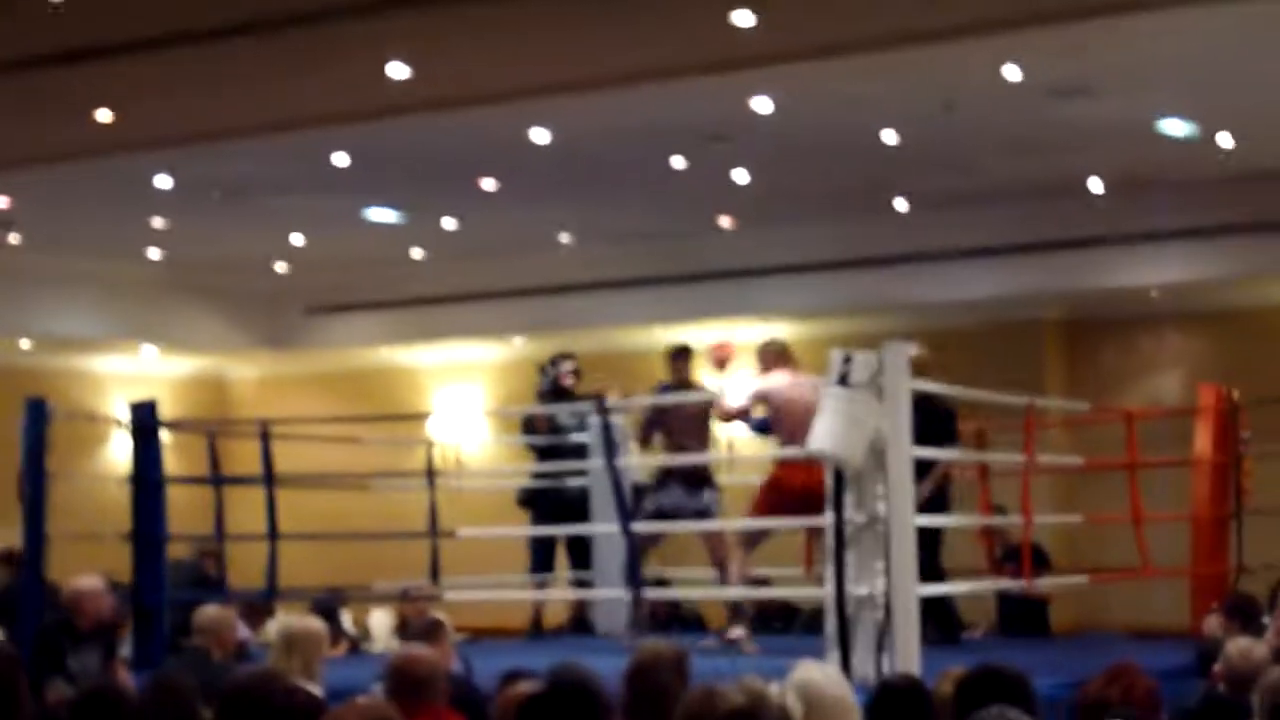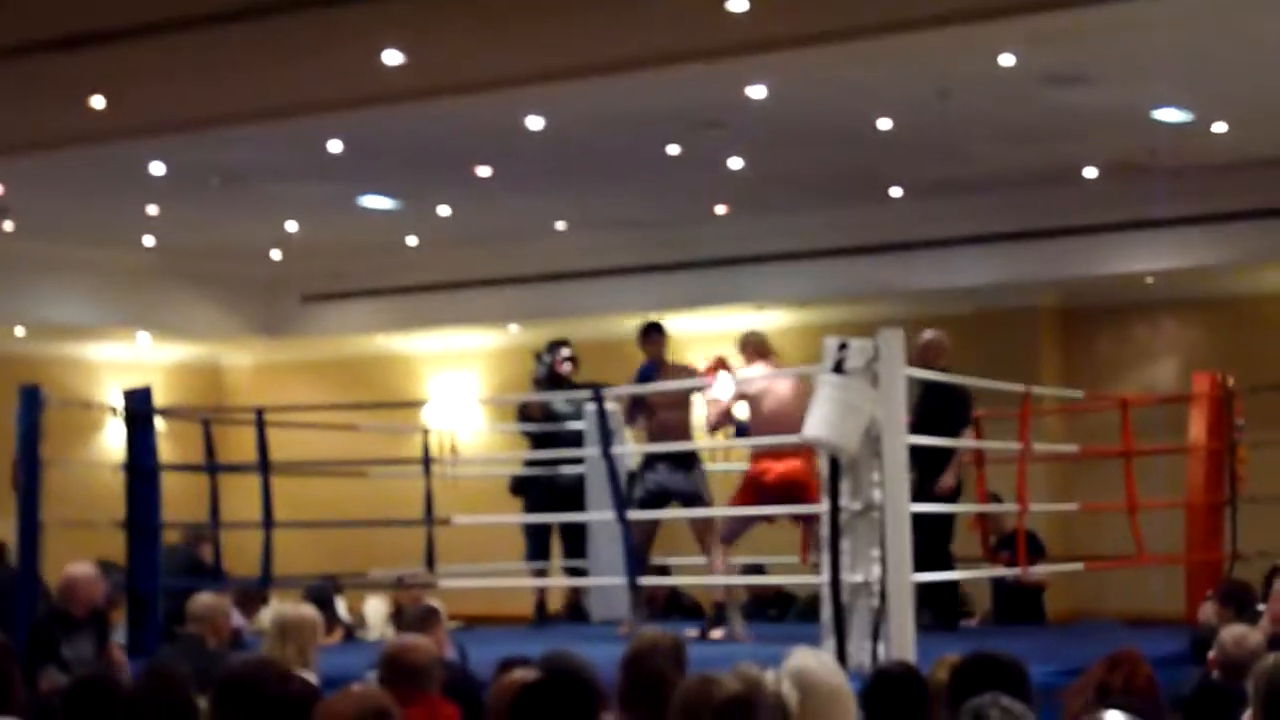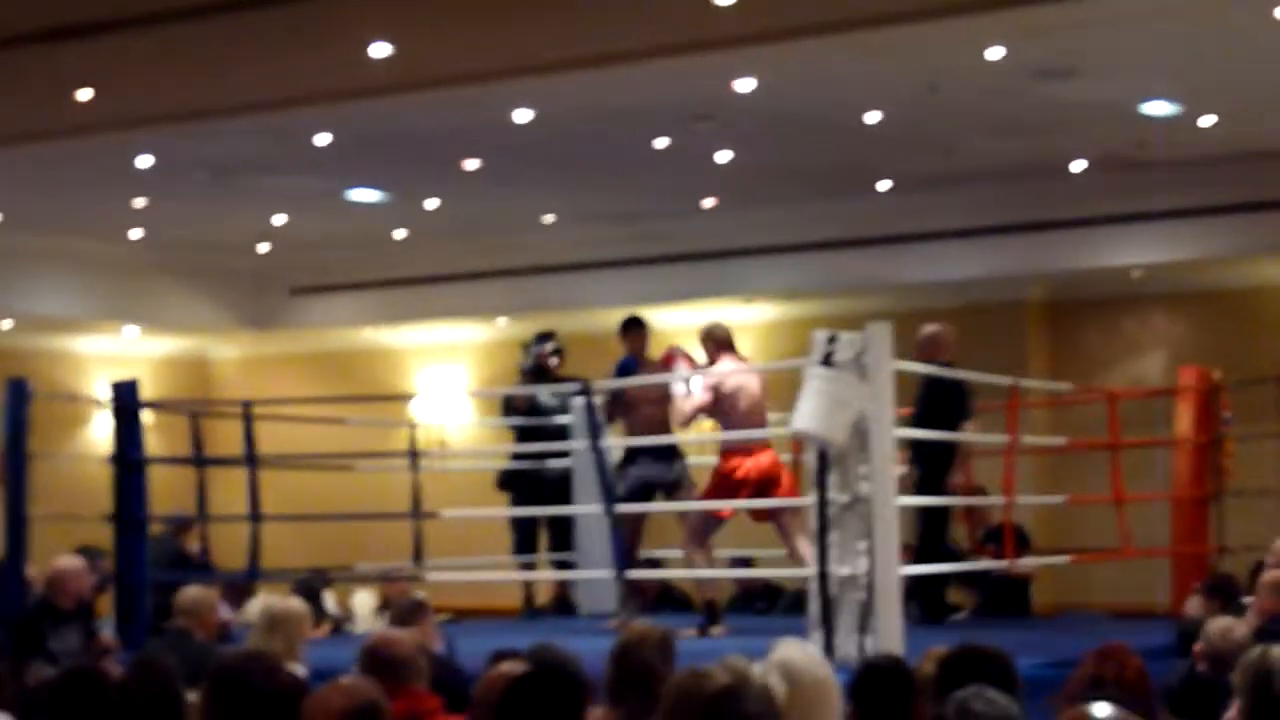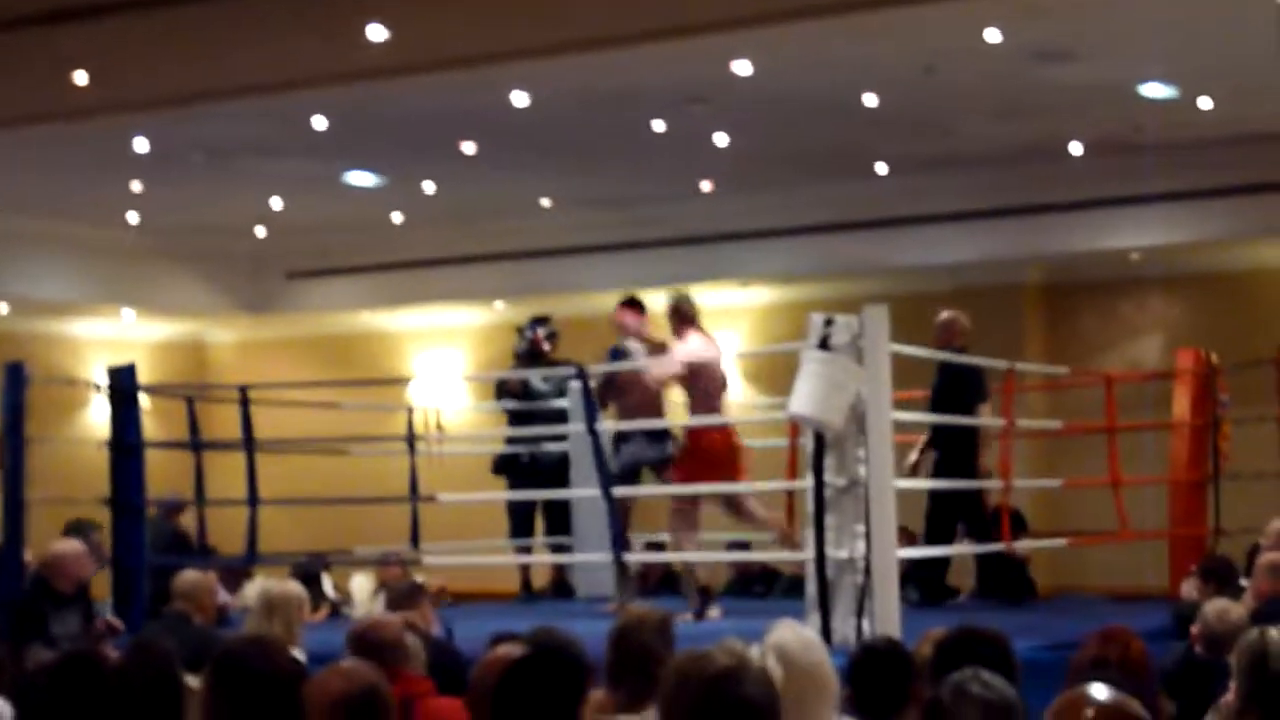
dt=0.1s
person 1, frame 1
left shoulder: (766, 384)
right shoulder: (816, 385)
left elbow: (726, 414)
left hip: (789, 475)
right hip: (820, 472)
left knee: (744, 547)
left ankle: (736, 622)
person 1, frame 2
left shoulder: (741, 379)
right shoulder: (795, 381)
left elbow: (713, 423)
left wrist: (714, 392)
left hip: (763, 470)
right hip: (799, 466)
left knee: (724, 542)
left ankle: (719, 622)
person 1, frame 3
left shoulder: (713, 377)
right shoulder: (752, 373)
left elbow: (683, 419)
left wrist: (681, 383)
left hip: (735, 467)
right hip: (766, 459)
left knee: (694, 540)
right knee: (797, 539)
left ankle: (712, 619)
person 1, frame 4
left shoulder: (686, 349)
right shoulder: (706, 343)
left elbow: (656, 378)
left wrist: (635, 339)
left hip: (704, 439)
right hip: (719, 434)
left knee: (681, 522)
right knee: (738, 504)
left ankle: (703, 602)
person 2, frame 1
left shoulder: (935, 406)
right shoulder: (917, 406)
left wrist: (929, 485)
left hip: (929, 496)
right hip: (919, 493)
left knee: (924, 560)
person 2, frame 2
left shoulder: (951, 389)
right shoulder: (927, 388)
left elbow: (965, 434)
left wrist: (951, 473)
left hip: (938, 478)
right hip: (925, 477)
left knee: (931, 544)
right knee: (930, 543)
person 2, frame 3
left shoulder: (950, 383)
right shoulder: (931, 382)
left elbow: (966, 428)
left wrist: (959, 470)
right wrist: (907, 465)
left hip: (941, 474)
right hip: (930, 471)
left knee: (931, 538)
right knee: (934, 538)
person 2, frame 4
left shoulder: (964, 368)
right shoulder: (949, 368)
left elbow: (982, 411)
right elbow: (940, 420)
left wrist: (981, 453)
right wrist: (917, 451)
left hip: (958, 457)
right hip: (953, 456)
left knee: (939, 520)
right knee: (976, 525)
person 3, frame 1
left shoulder: (703, 396)
right shoulder: (663, 399)
right elbow: (643, 442)
right wrist: (653, 411)
left hip: (699, 485)
right hip: (668, 482)
left knee: (721, 561)
right knee: (634, 554)
person 3, frame 2
left shoulder: (685, 374)
right shoulder: (641, 379)
right elbow: (629, 419)
right wrist: (637, 392)
left hip: (687, 462)
right hip: (655, 466)
left knee: (709, 541)
right knee: (640, 546)
right ankle: (639, 613)
person 3, frame 3
left shoulder: (665, 370)
right shoulder: (621, 375)
right elbow: (609, 418)
right wrist: (617, 387)
left hip: (668, 455)
right hip: (635, 459)
right knee: (628, 542)
right ankle: (627, 609)
person 3, frame 4
left shoulder: (661, 351)
right shoulder: (614, 358)
right elbow: (602, 403)
right wrist: (609, 375)
left hip: (660, 437)
right hip: (628, 440)
right knee: (622, 520)
right ankle: (624, 591)
person 4, frame 1
left shoulder: (589, 408)
right shoulder: (540, 413)
right elbow: (537, 439)
right wrist: (545, 403)
left hip: (581, 492)
right hip: (549, 492)
left knee: (584, 555)
right knee: (542, 554)
left ankle: (580, 615)
right ankle: (537, 616)
person 4, frame 2
right shoulder: (536, 399)
right elbow: (530, 421)
right wrist: (541, 387)
left hip: (575, 481)
right hip: (542, 480)
left knee: (577, 543)
right knee: (538, 543)
left ankle: (574, 603)
right ankle: (540, 604)
person 4, frame 3
left shoulder: (571, 389)
right shoulder: (521, 393)
right elbow: (515, 412)
right wrist: (527, 379)
left hip: (562, 475)
right hip: (528, 474)
left knee: (564, 537)
right knee: (525, 537)
left ankle: (562, 596)
right ankle: (528, 599)
person 4, frame 4
left shoulder: (565, 372)
right shoulder: (515, 376)
right elbow: (509, 395)
right wrist: (520, 363)
left hip: (557, 459)
right hip: (523, 460)
left knee: (561, 520)
right knee: (522, 522)
left ankle: (560, 579)
right ankle: (525, 582)
